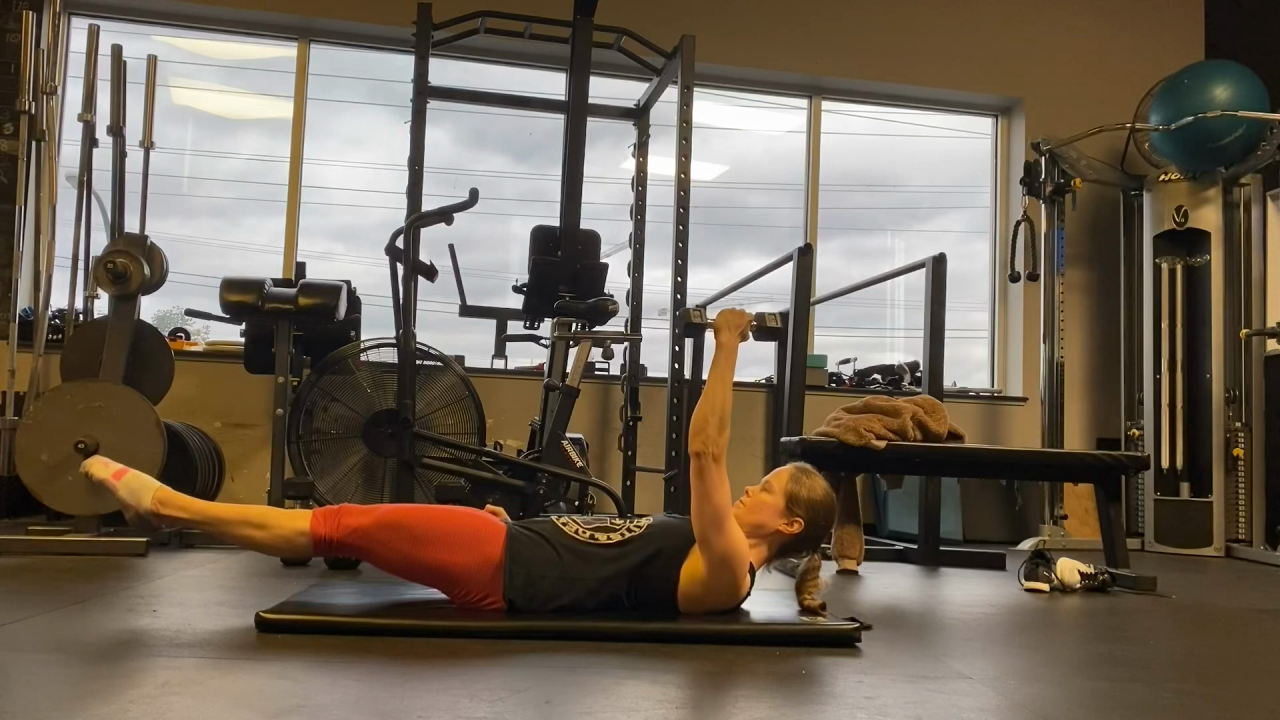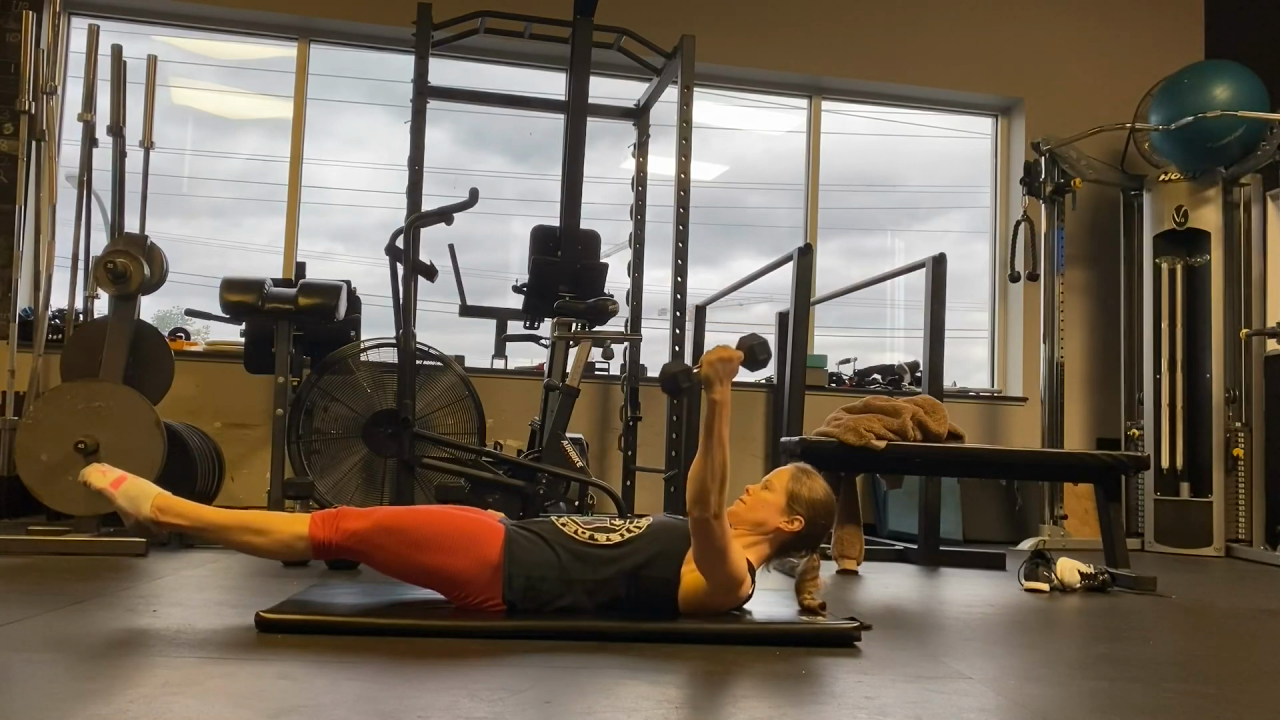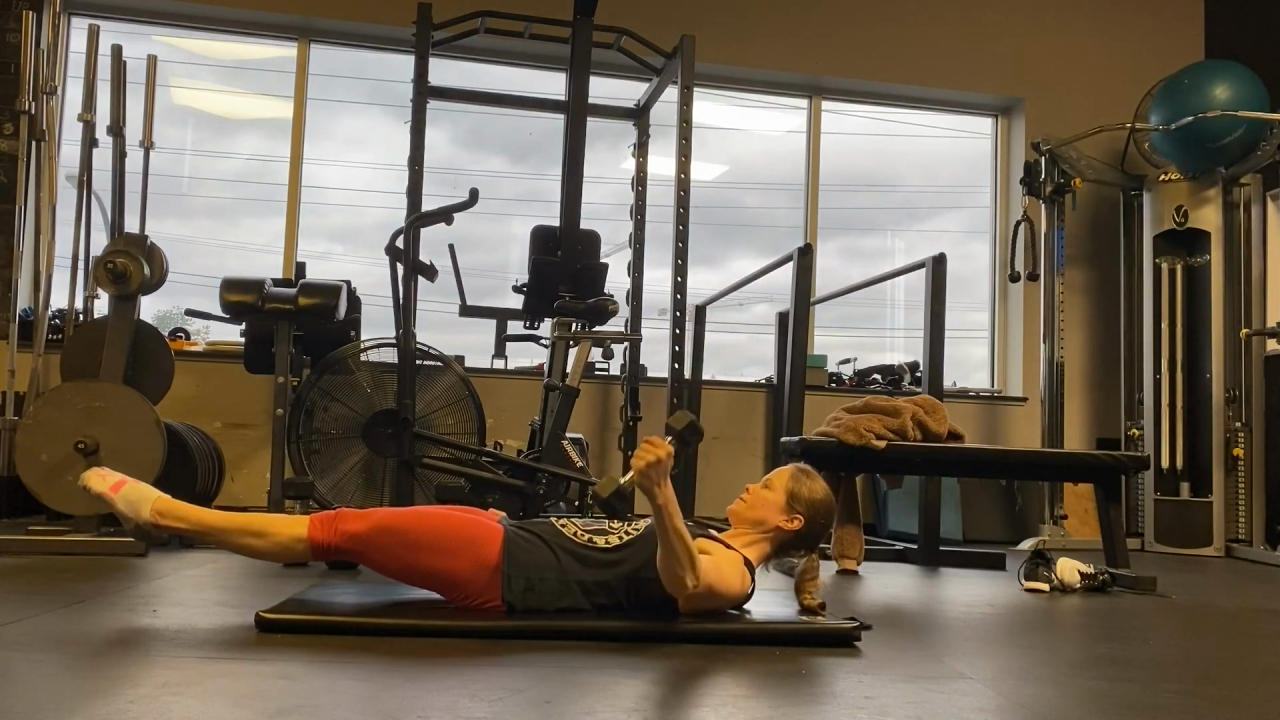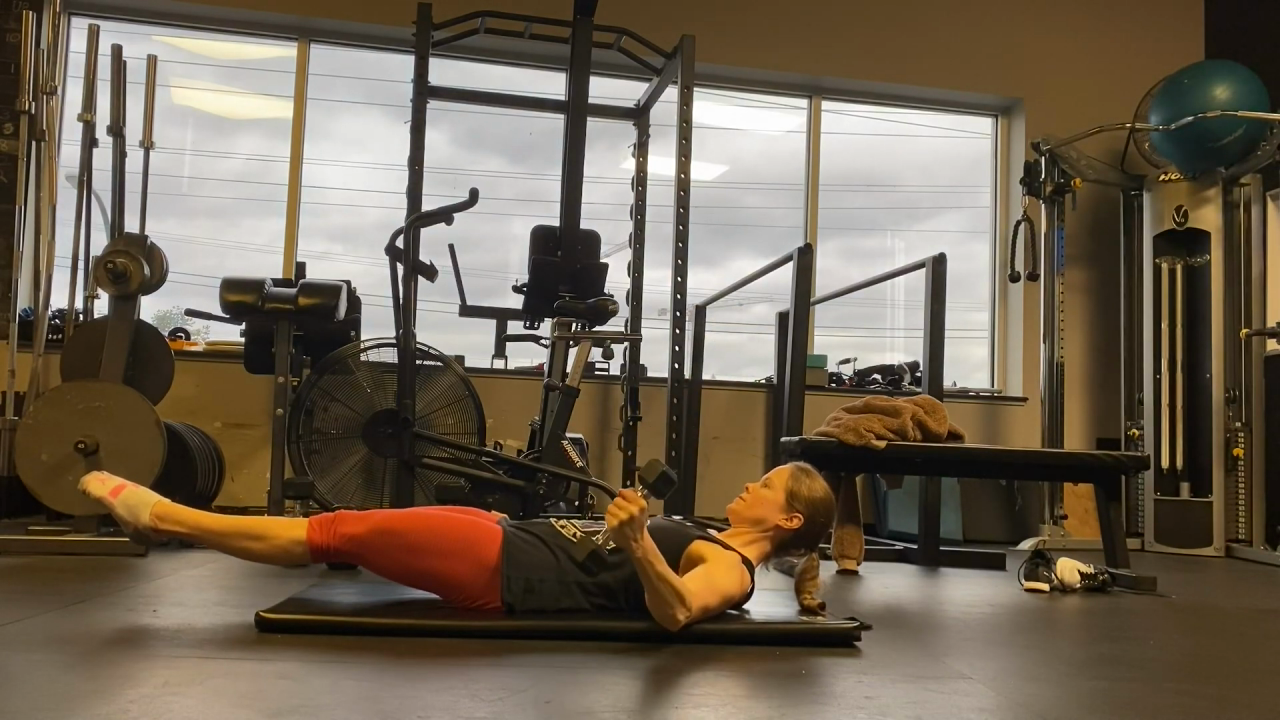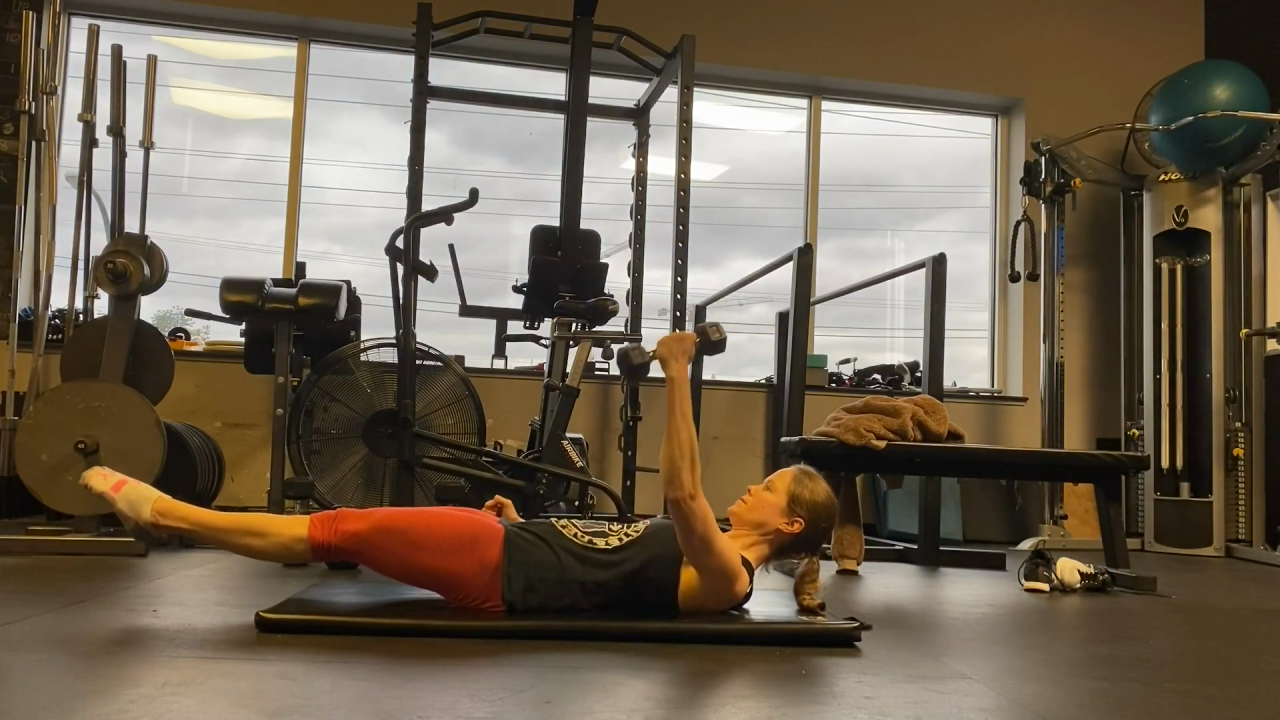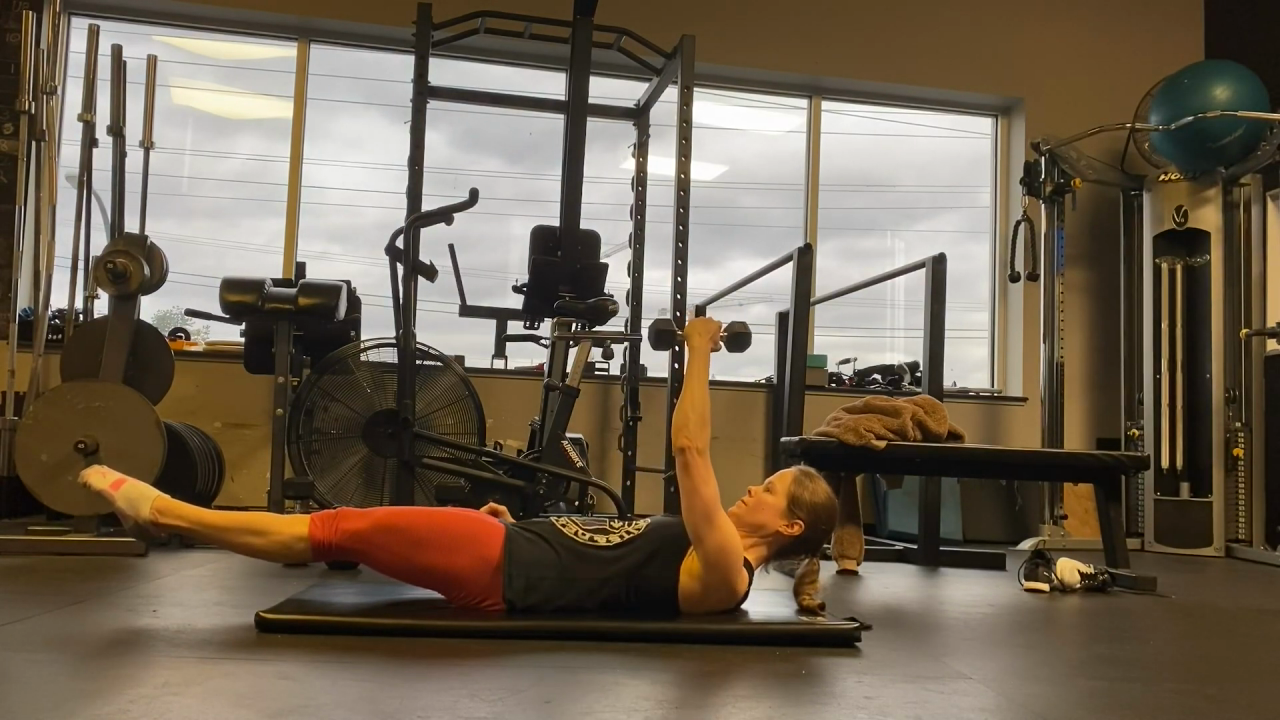
dt=0.7s
person 1, frame 1
left shoulder: (726, 573)
right shoulder: (708, 552)
left elbow: (705, 456)
left wrist: (726, 348)
right wrist: (518, 522)
left hip: (501, 572)
right hip: (513, 549)
left knee: (339, 526)
right knee: (341, 526)
left ankle: (166, 501)
right ankle: (165, 503)
person 1, frame 2
left shoulder: (727, 577)
right shoulder: (708, 551)
left elbow: (705, 506)
left wrist: (718, 400)
left hip: (504, 571)
right hip: (516, 542)
left knee: (340, 528)
right knee: (344, 528)
left ankle: (165, 509)
right ankle: (165, 509)
person 1, frame 3
left shoulder: (732, 575)
right shoulder: (716, 544)
left elbow: (682, 583)
left wrist: (659, 492)
left hip: (503, 570)
right hip: (510, 543)
left knee: (339, 531)
right knee: (340, 531)
left ankle: (163, 510)
right ankle: (164, 510)
person 1, frame 4
left shoulder: (732, 571)
right shoulder: (708, 544)
left elbow: (674, 611)
left wrist: (636, 540)
left hip: (502, 571)
right hip: (510, 540)
left knee: (339, 532)
right knee: (339, 534)
left ankle: (162, 515)
right ankle: (162, 514)
person 1, frame 5
left shoulder: (724, 575)
right shoulder: (711, 554)
left elbow: (682, 490)
left wrist: (677, 377)
right wrist: (524, 523)
left hip: (505, 575)
right hip: (516, 549)
left knee: (337, 530)
right knee: (340, 531)
left ankle: (165, 511)
right ankle: (166, 512)
person 1, frame 6
left shoulder: (724, 572)
right shoulder: (704, 555)
left elbow: (690, 452)
left wrist: (699, 353)
right wrist: (520, 524)
left hip: (503, 572)
right hip: (516, 548)
left knee: (340, 529)
right knee: (342, 529)
left ankle: (166, 510)
right ankle: (167, 513)
